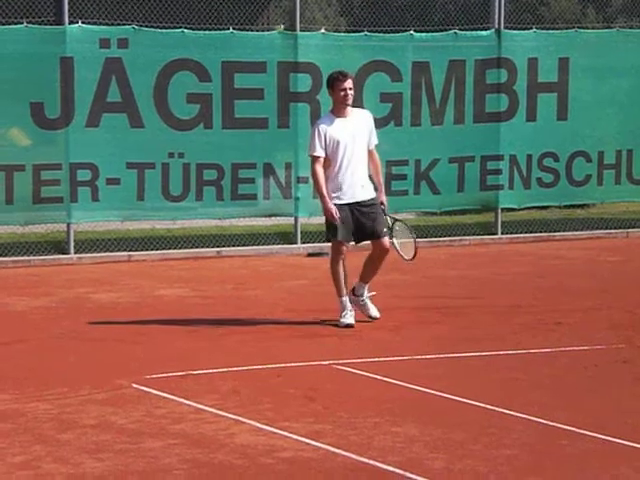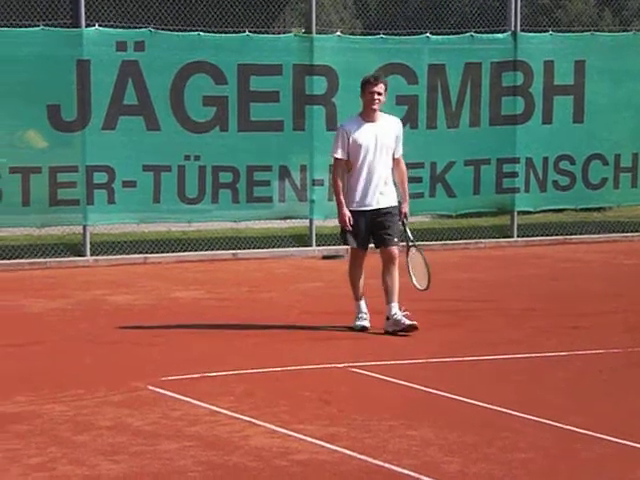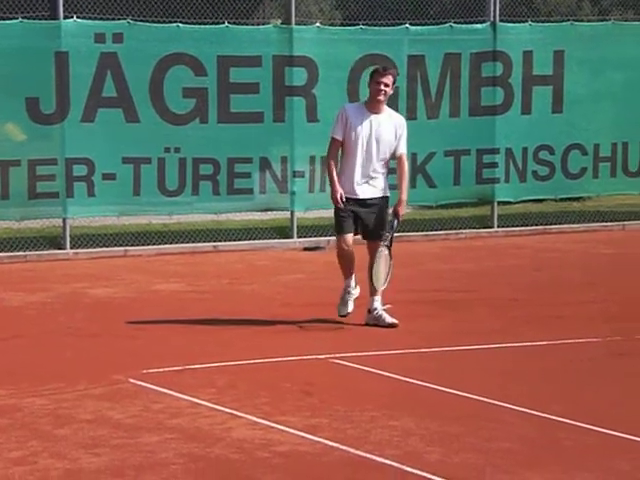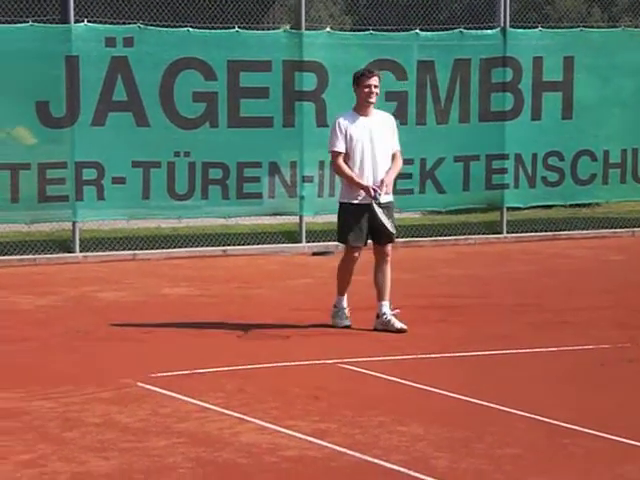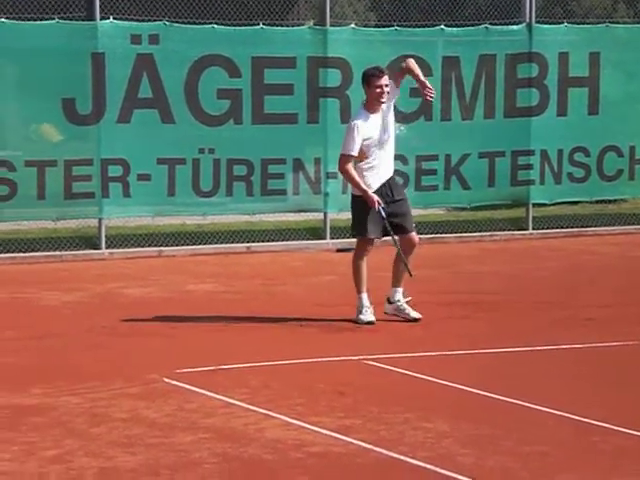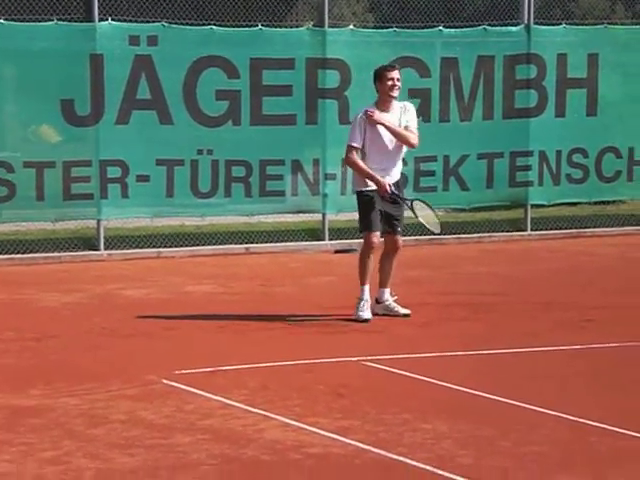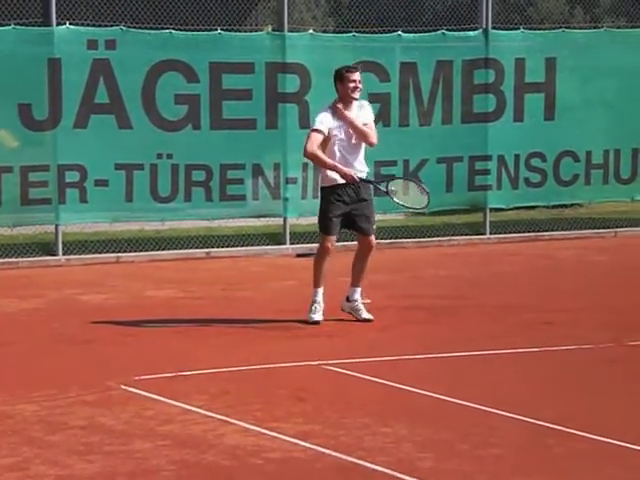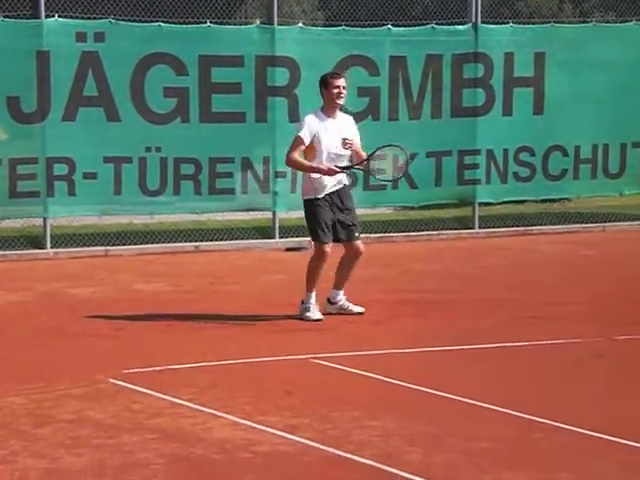
dt=0.5s
person 1, frame 1
left shoulder: (365, 117)
right shoulder: (322, 126)
right elbow: (317, 166)
left wrist: (381, 189)
right wrist: (325, 201)
left hip: (366, 196)
right hip: (339, 200)
left knee: (382, 246)
right knee: (339, 251)
left ankle: (360, 291)
right ankle: (346, 307)
person 1, frame 2
left shoulder: (394, 125)
right shoulder: (347, 128)
left elbow: (398, 164)
right elbow: (338, 170)
left wrist: (405, 200)
right wrist: (341, 207)
left hip: (387, 204)
right hip: (356, 205)
left knee: (391, 256)
right knee: (357, 257)
left ankle: (393, 316)
right ankle: (361, 311)
person 1, frame 3
left shoulder: (397, 121)
right shoulder: (348, 112)
left elbow: (401, 161)
right elbow: (333, 151)
left wrist: (402, 198)
right wrist: (334, 184)
left hip: (377, 195)
right hip: (347, 194)
left knee: (376, 249)
right knee: (345, 245)
left ankle: (375, 308)
right ankle: (349, 286)
person 1, frame 4
left shoulder: (388, 120)
right shoulder: (342, 122)
left elbow: (397, 157)
right elbow: (337, 163)
left wrist: (390, 176)
right wrist: (362, 185)
left hip: (384, 200)
right hip: (353, 201)
left knee: (384, 254)
right knee: (352, 254)
left ankle: (384, 314)
right ankle: (340, 306)
person 1, frame 5
left shoulder: (388, 101)
right shoulder: (358, 124)
left elbow: (407, 64)
right elbow: (345, 165)
left wrist: (422, 81)
right wrist: (366, 193)
left hip: (390, 184)
right hip: (367, 192)
left knee: (411, 241)
right knee: (364, 246)
left ankle: (395, 300)
right ankle: (364, 305)
person 1, frame 6
left shoulder: (406, 109)
right shoulder: (363, 118)
left elbow: (413, 142)
right elbow: (350, 157)
left wrist: (384, 122)
right wrist: (376, 179)
left hip: (393, 185)
right hip: (368, 187)
left knee: (394, 243)
right knee: (372, 240)
left ankle: (383, 299)
right ankle: (364, 298)
person 1, frame 7
left shoulder: (364, 108)
right shoulder: (326, 116)
left elbow: (372, 140)
right elbow: (309, 150)
left wrist: (347, 118)
right wrist: (339, 169)
left hip: (360, 184)
right hip: (334, 187)
left knee: (368, 242)
right knee: (327, 245)
left ankle: (352, 299)
right ankle: (317, 300)
person 1, frame 8
left shoulder: (348, 121)
right shoulder: (310, 122)
left elbow: (361, 159)
right elbow: (291, 158)
left wrist: (356, 151)
right wrist: (319, 169)
left hip: (341, 192)
right hip: (317, 195)
left knee: (356, 249)
right knee: (323, 250)
left ankle: (335, 299)
right ankle: (309, 302)
